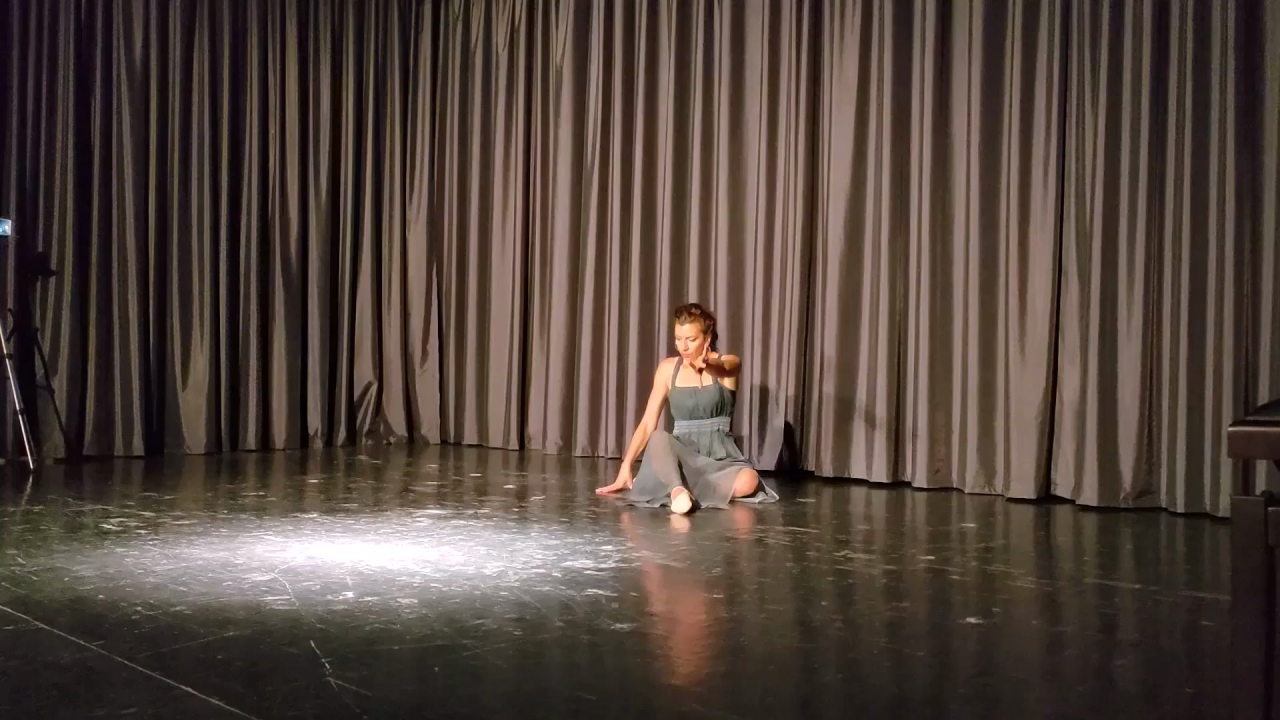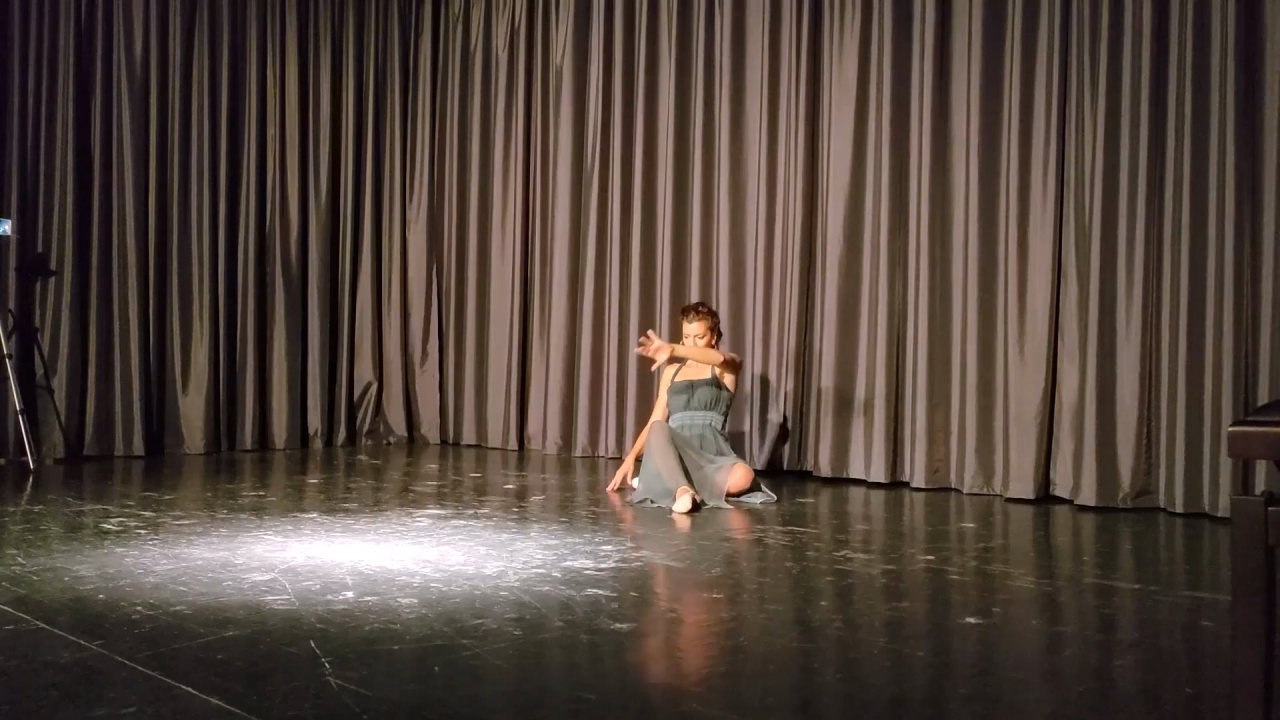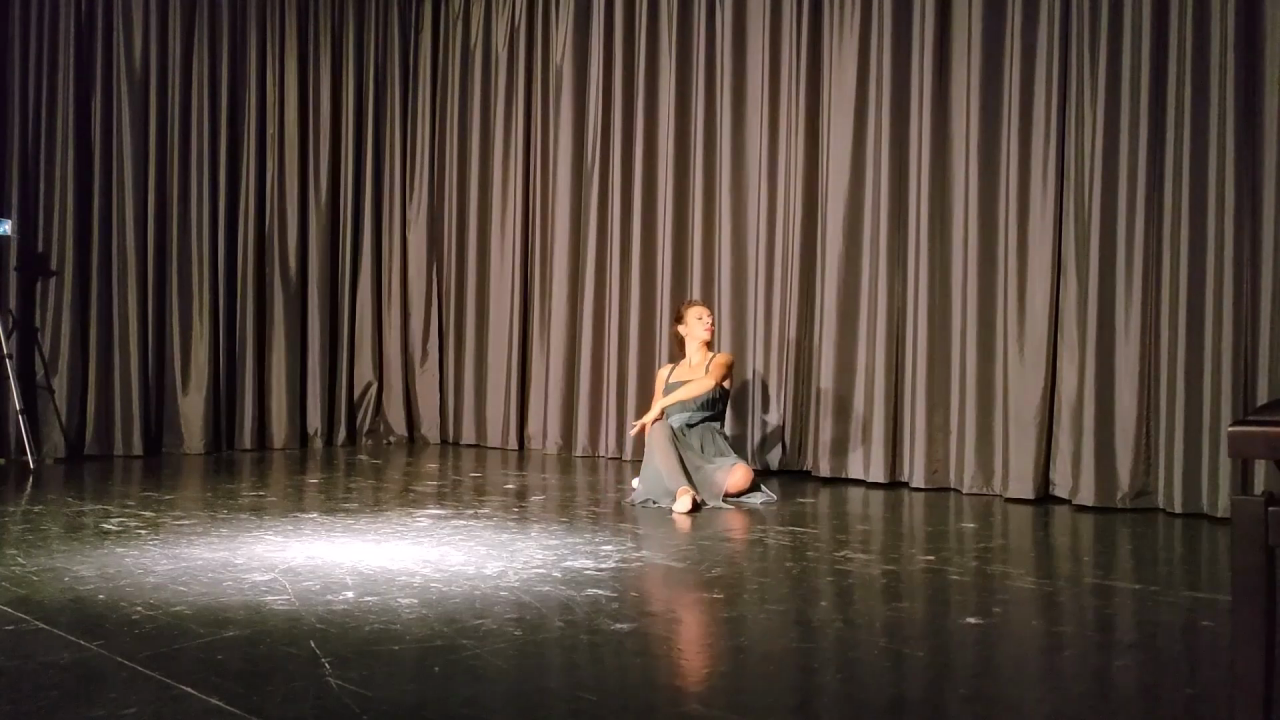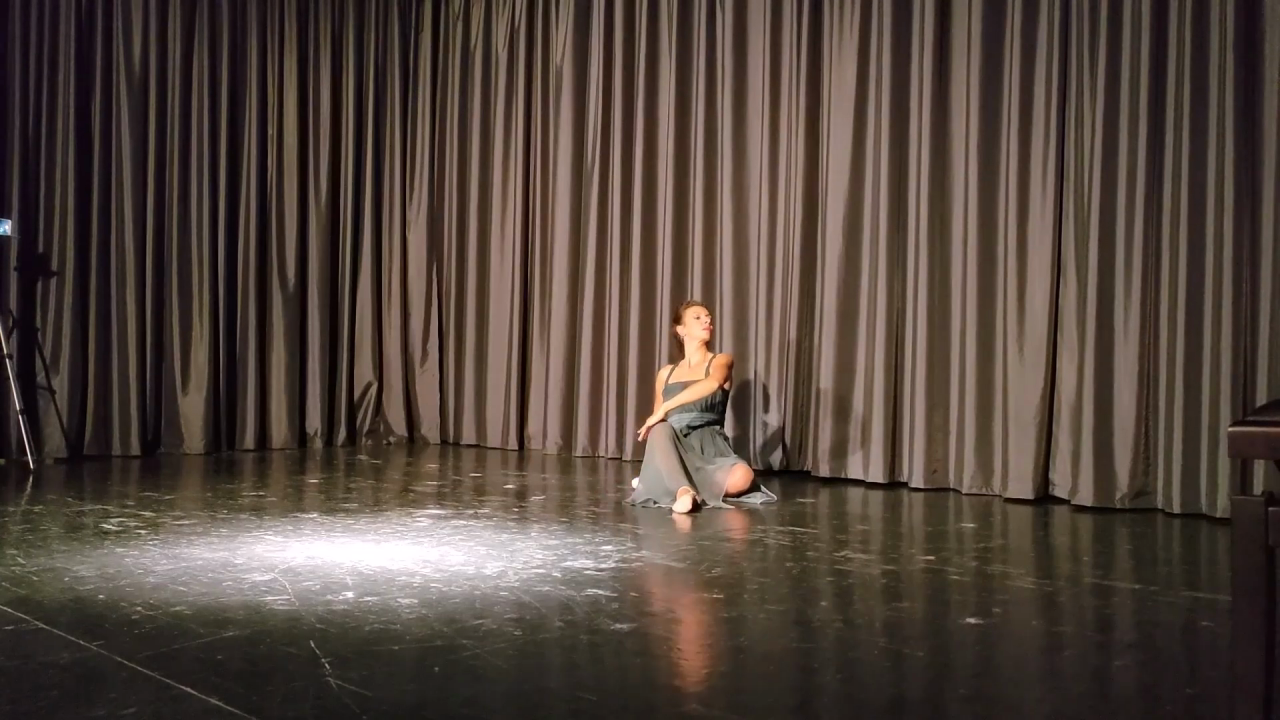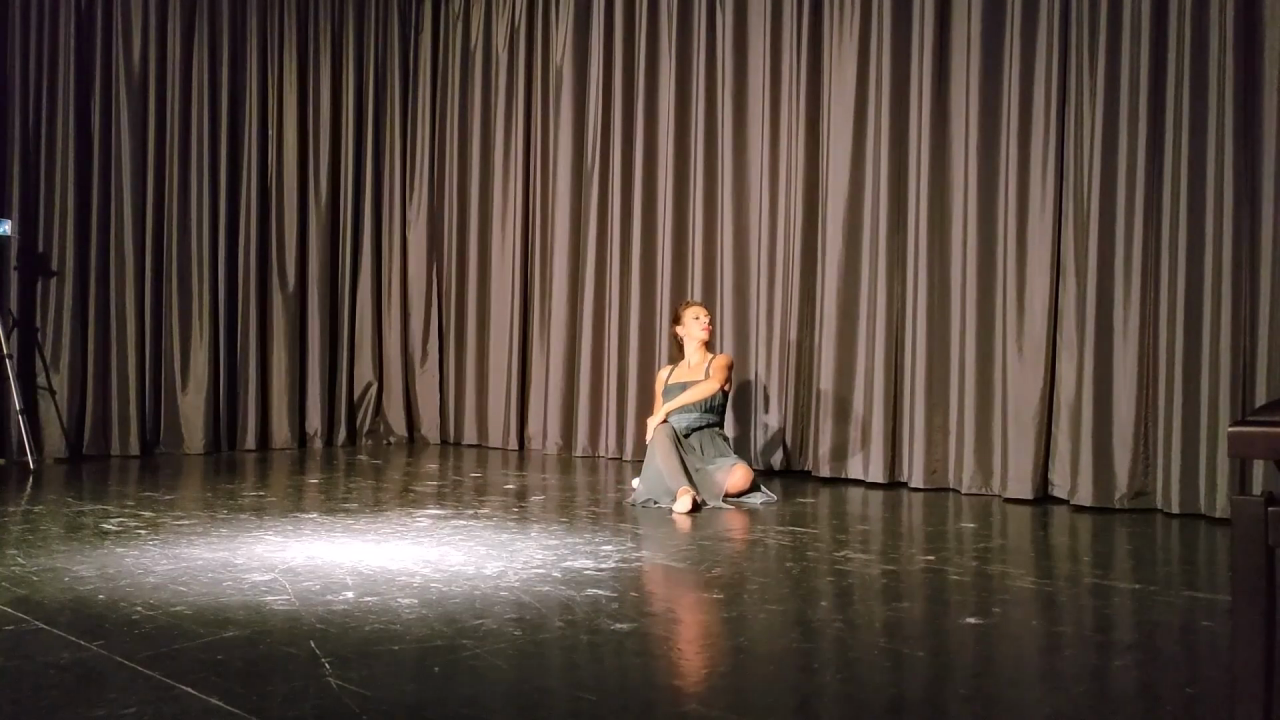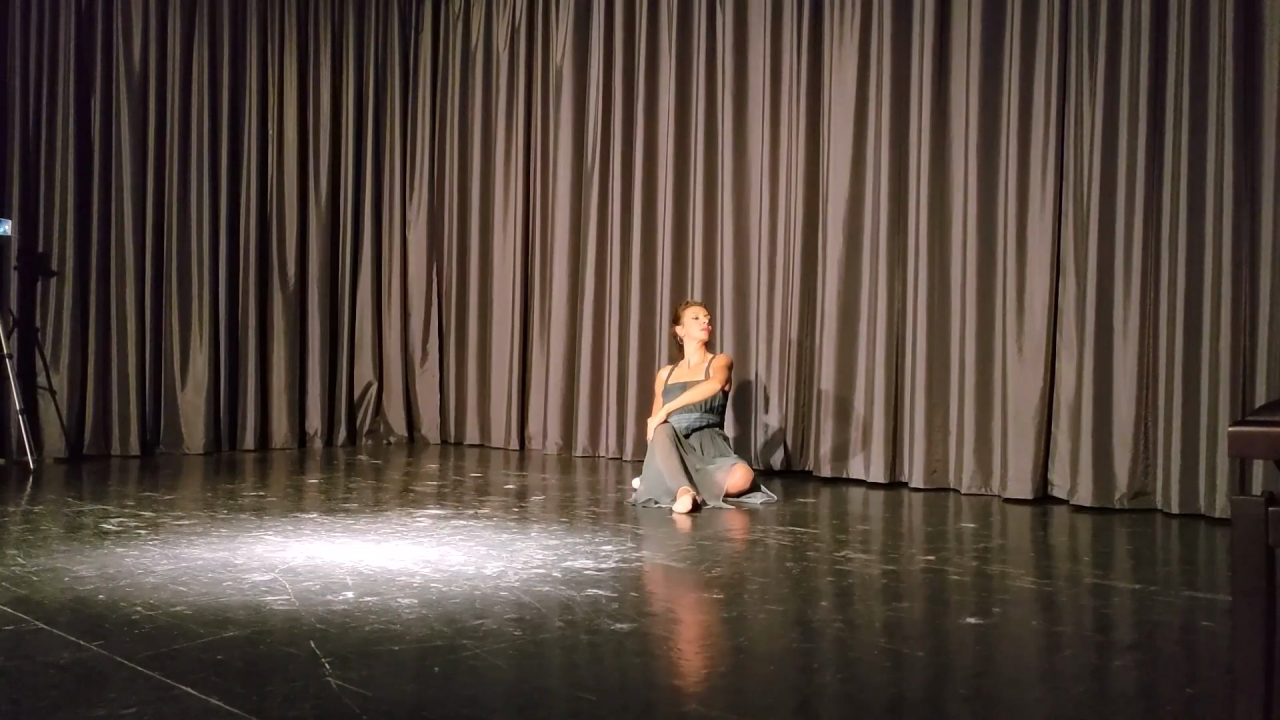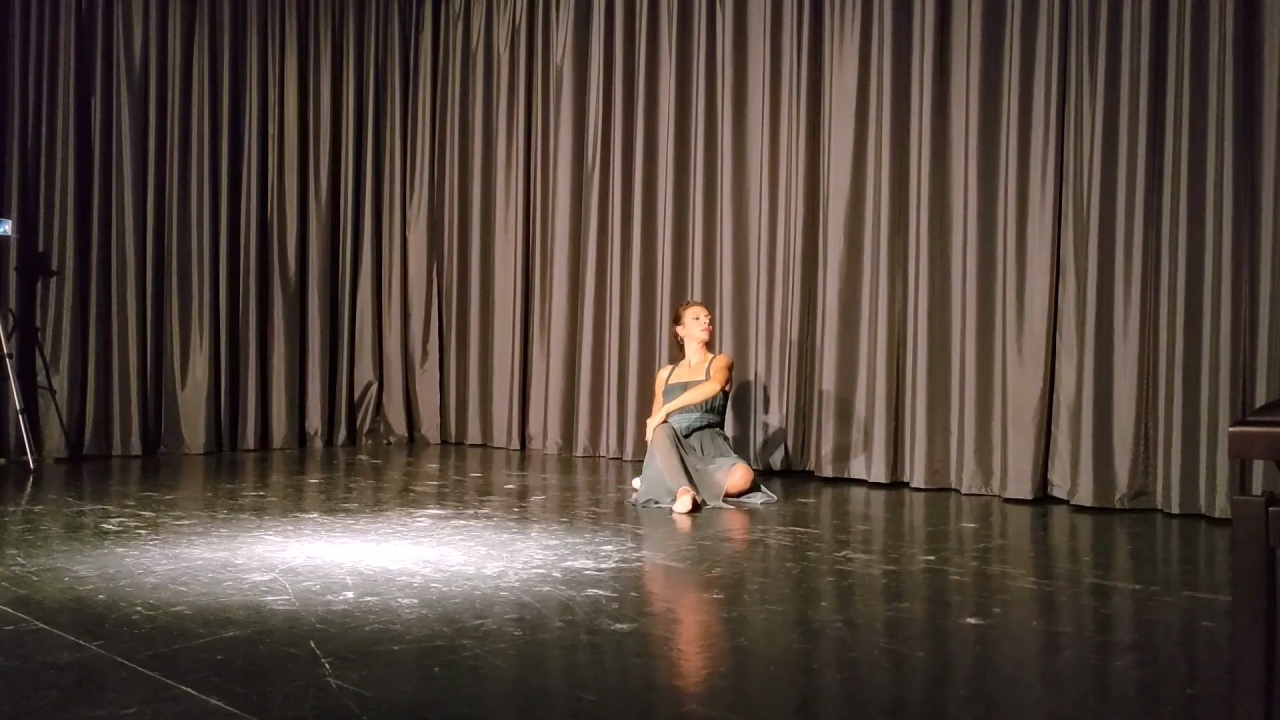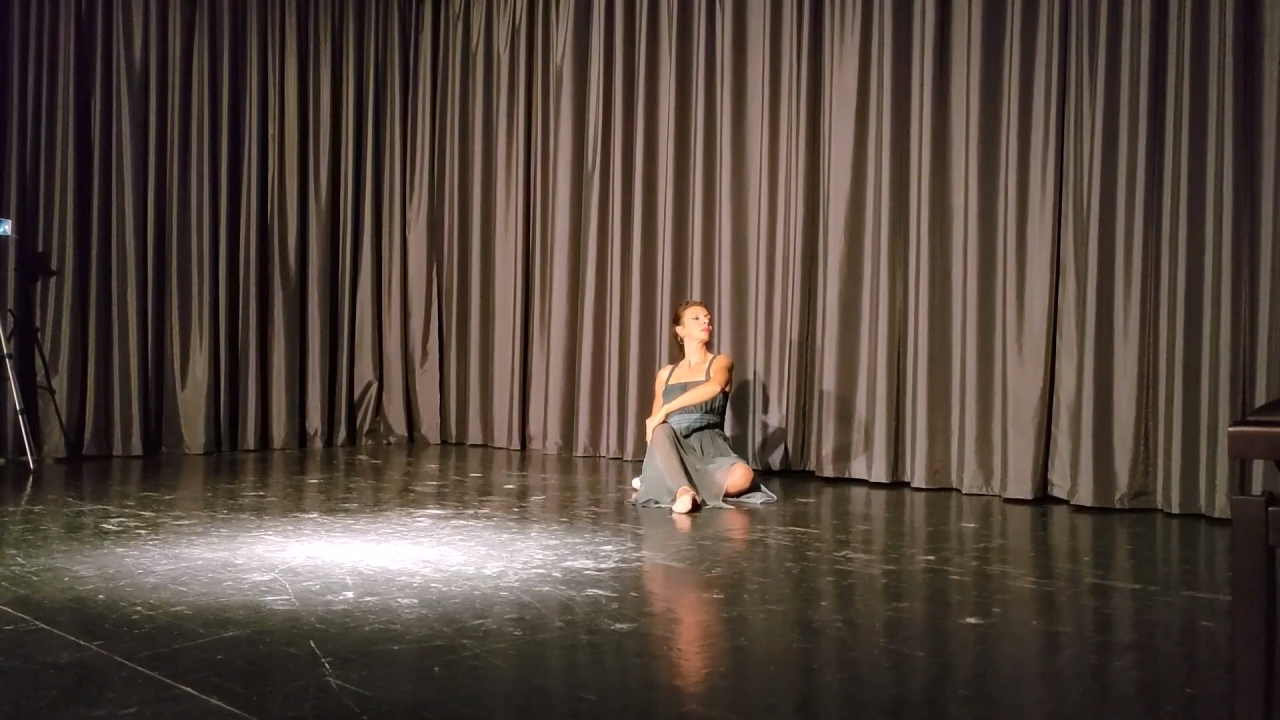
dt=0.5s
person 1, frame 1
left shoulder: (729, 363)
right shoulder: (668, 369)
left elbow: (720, 370)
right elbow: (648, 423)
left wrist: (704, 365)
right wrist: (626, 467)
left hip: (719, 456)
right hip: (682, 454)
left knee: (747, 482)
right knee: (659, 438)
left ankle: (673, 485)
right ankle: (679, 489)
person 1, frame 2
left shoulder: (729, 366)
right shoulder: (672, 372)
left elbow: (718, 358)
right elbow: (654, 423)
left wrist: (673, 351)
right wrist: (631, 458)
left hip: (712, 451)
right hip: (675, 453)
left knee: (743, 476)
right knee: (659, 429)
left ankle: (676, 484)
right ankle: (684, 490)
person 1, frame 3
left shoulder: (722, 360)
right shoulder: (666, 373)
left elbow: (709, 381)
right elbow: (653, 421)
left wrist: (661, 404)
right wrist: (650, 452)
left hip: (711, 450)
right hip: (675, 451)
left knee: (742, 476)
right knee: (660, 428)
left ankle: (663, 481)
right ankle: (683, 490)
person 1, frame 4
left shoulder: (721, 361)
right shoulder: (666, 373)
left elbow: (713, 383)
right elbow: (655, 422)
left wrist: (665, 408)
left hip: (710, 449)
right hip: (675, 451)
left knee: (742, 477)
right knee: (661, 429)
left ankle: (677, 485)
right ankle: (684, 490)
person 1, frame 5
left shoulder: (721, 362)
right shoulder: (666, 374)
left elbow: (714, 384)
right elbow: (656, 423)
left wrist: (666, 410)
left hip: (710, 449)
right hip: (675, 450)
left knee: (742, 477)
right knee: (662, 430)
left ankle: (675, 483)
right ankle: (684, 490)
person 1, frame 6
left shoulder: (720, 361)
right shoulder: (665, 374)
left elbow: (715, 384)
right elbow: (655, 424)
left wrist: (666, 409)
left hip: (710, 448)
right hip: (674, 450)
left knee: (741, 477)
right knee: (662, 430)
left ankle: (676, 484)
right ankle: (683, 490)
person 1, frame 7
left shoulder: (721, 362)
right shoulder: (666, 374)
left elbow: (715, 385)
right elbow: (655, 424)
left wrist: (666, 409)
left hip: (710, 448)
right hip: (674, 450)
left knee: (742, 477)
right knee: (662, 431)
left ankle: (673, 484)
right ankle: (683, 490)
person 1, frame 8
left shoulder: (720, 362)
right shoulder: (666, 374)
left elbow: (715, 386)
right elbow: (655, 423)
left wrist: (665, 410)
left hip: (710, 448)
right hip: (674, 450)
left knee: (742, 476)
right knee: (661, 431)
left ankle: (675, 484)
right ankle: (683, 490)
